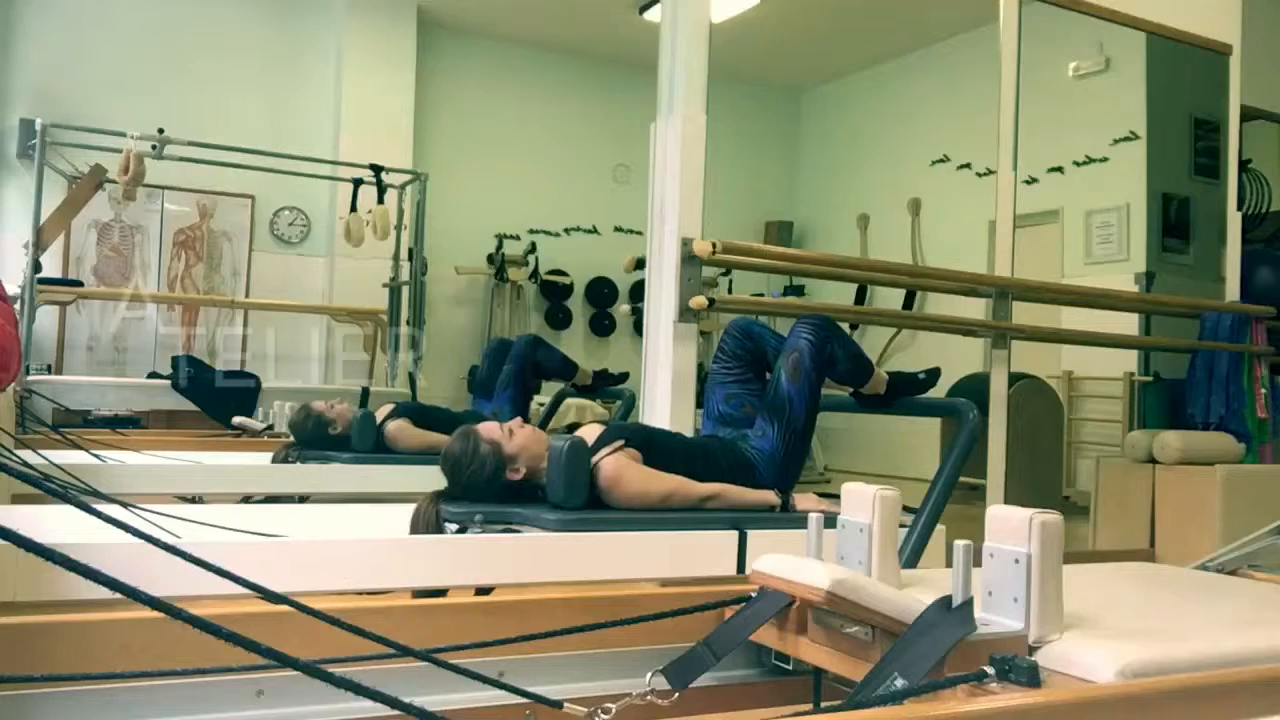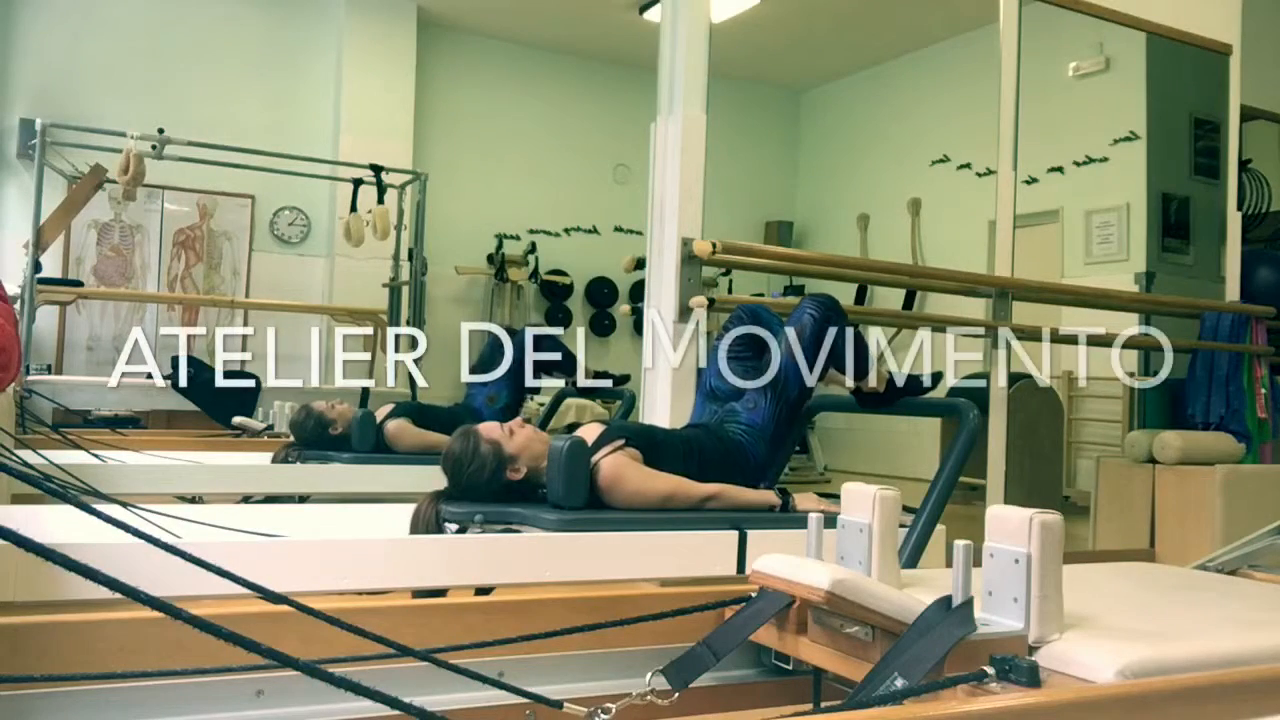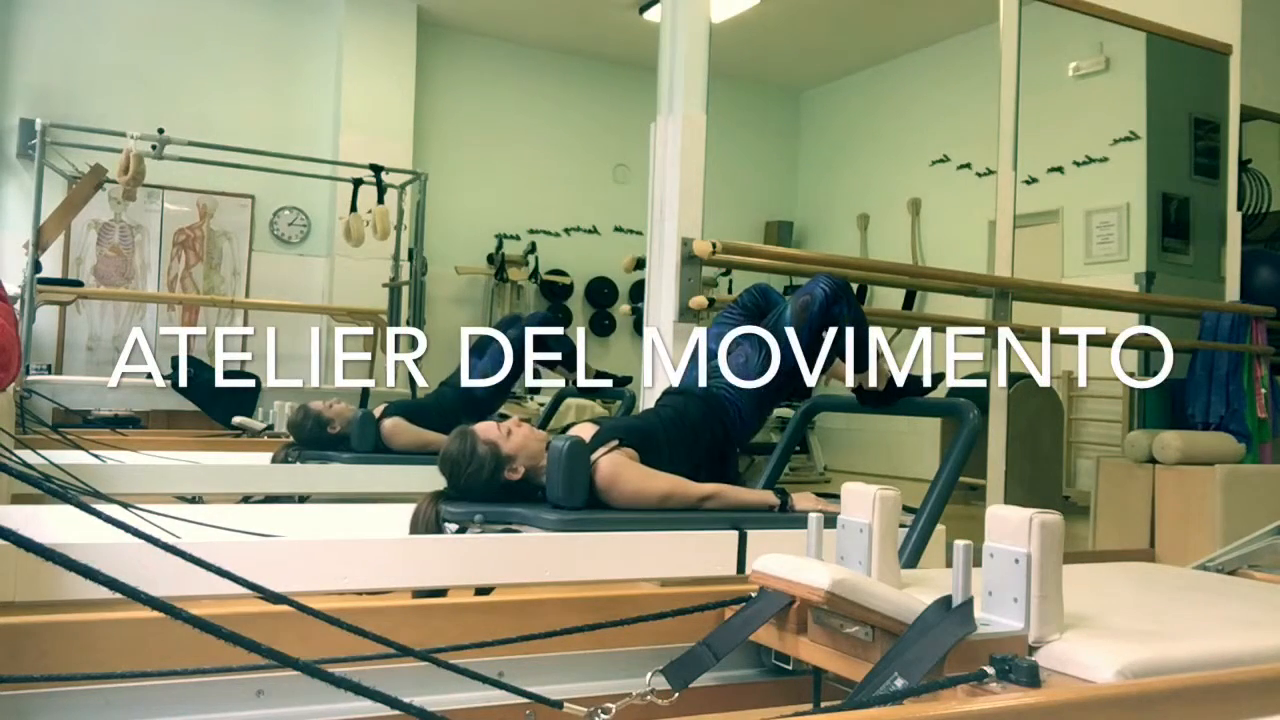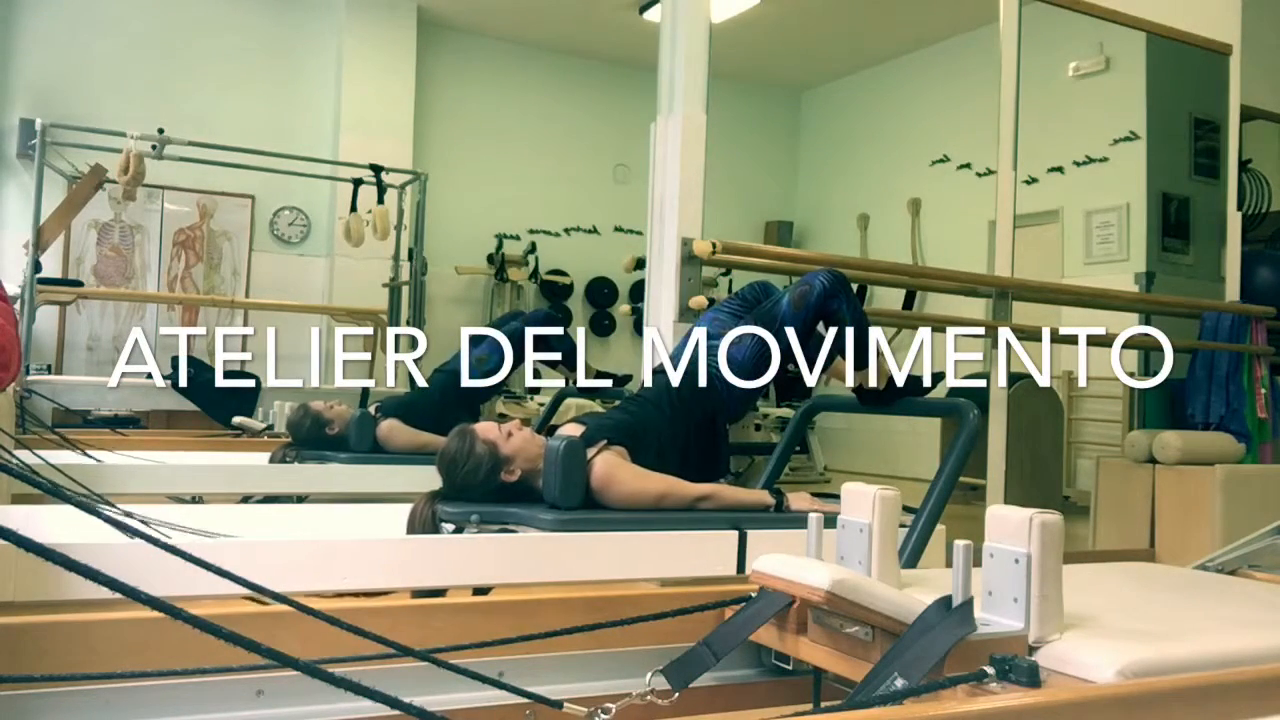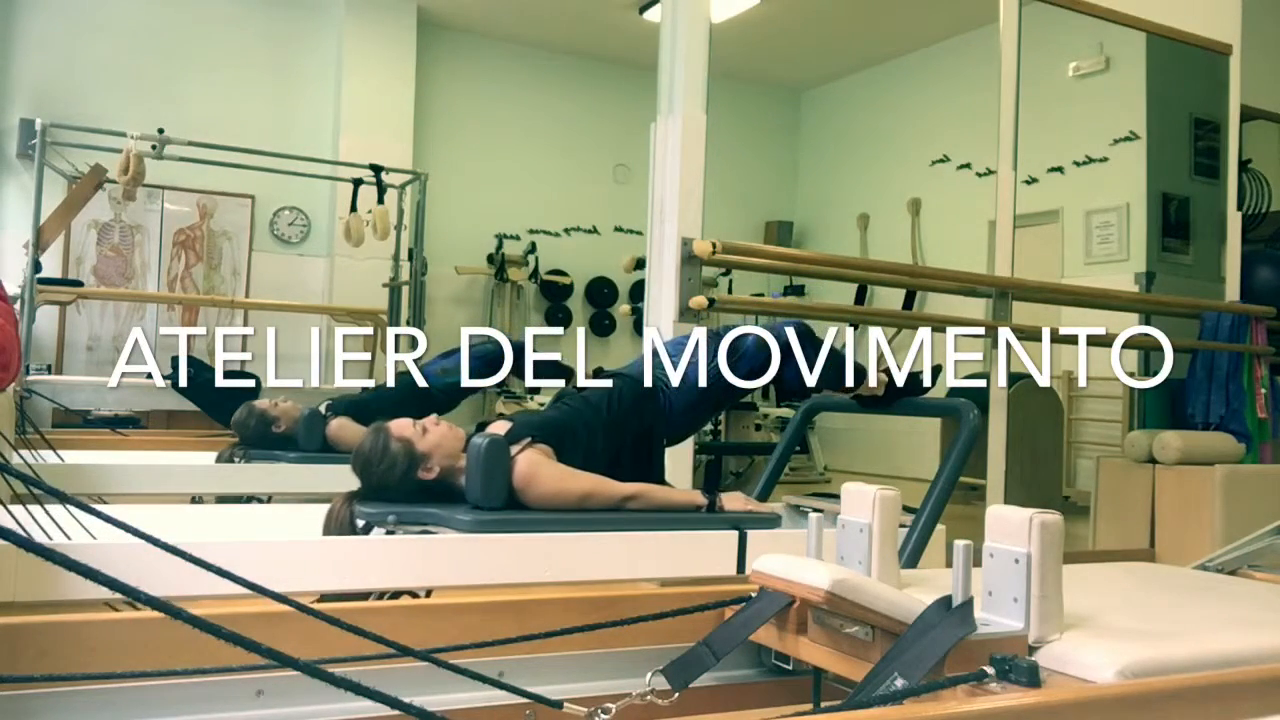
dt=1s
person 1, frame 1
right shoulder: (608, 478)
right elbow: (705, 494)
right wrist: (785, 501)
left hip: (720, 444)
right hip: (754, 462)
left knee: (743, 332)
right knee: (813, 329)
left ankle: (858, 381)
right ankle: (881, 387)
person 1, frame 2
right shoulder: (607, 478)
right elbow: (704, 496)
right wrist: (786, 501)
left hip: (706, 432)
right hip: (739, 447)
left knee: (749, 317)
right knee: (818, 308)
left ankle: (848, 379)
right ankle: (877, 386)
person 1, frame 3
right shoulder: (604, 477)
right elbow: (703, 495)
right wrist: (786, 500)
left hip: (688, 403)
right hip: (721, 410)
left knee: (760, 298)
right knee: (827, 291)
left ankle: (852, 378)
right ankle: (875, 384)
person 1, frame 4
right shoulder: (598, 477)
right elbow: (698, 495)
right wrist: (783, 501)
left hip: (675, 384)
left knee: (763, 294)
right knee: (824, 286)
left ankle: (855, 379)
right ankle: (874, 382)
person 1, frame 5
right shoulder: (523, 477)
right elbow: (626, 496)
right wrist: (714, 502)
left hip: (618, 391)
right hip: (649, 406)
left knee: (751, 340)
right knee: (780, 339)
left ankle: (856, 383)
right ankle: (873, 385)
person 2, frame 1
left shoulder: (371, 424)
right shoulder: (392, 433)
right elbow: (452, 445)
left hip: (478, 418)
left knee: (501, 345)
right knee: (527, 344)
left ankle: (581, 379)
right ankle: (591, 381)
person 2, frame 2
right shoulder: (392, 432)
left hip: (469, 410)
right hip: (484, 420)
left knee: (506, 335)
right knee: (531, 336)
left ankle: (582, 378)
right ankle: (591, 380)
person 2, frame 3
right shoulder: (389, 431)
left hip: (455, 393)
right hip: (471, 400)
left knee: (514, 322)
right knee: (538, 323)
left ankle: (581, 375)
right ankle: (591, 379)
person 2, frame 4
right shoulder: (385, 434)
right elbow: (450, 445)
left hip: (448, 382)
left knee: (518, 319)
right knee: (541, 321)
left ankle: (581, 376)
right ankle: (591, 378)
person 2, frame 5
left shoulder: (312, 422)
right shoulder: (333, 432)
left hip: (411, 385)
right hip: (425, 393)
left knee: (488, 347)
right knee: (503, 351)
left ankle: (564, 378)
right ankle: (575, 381)
